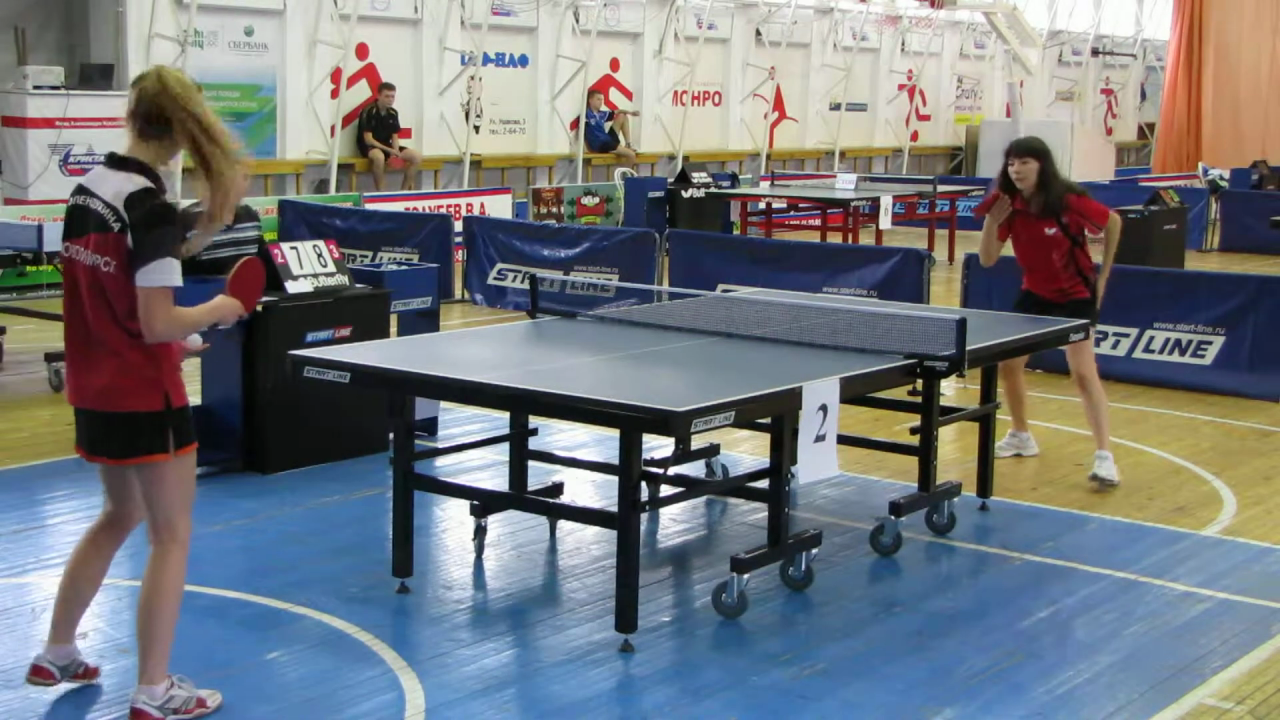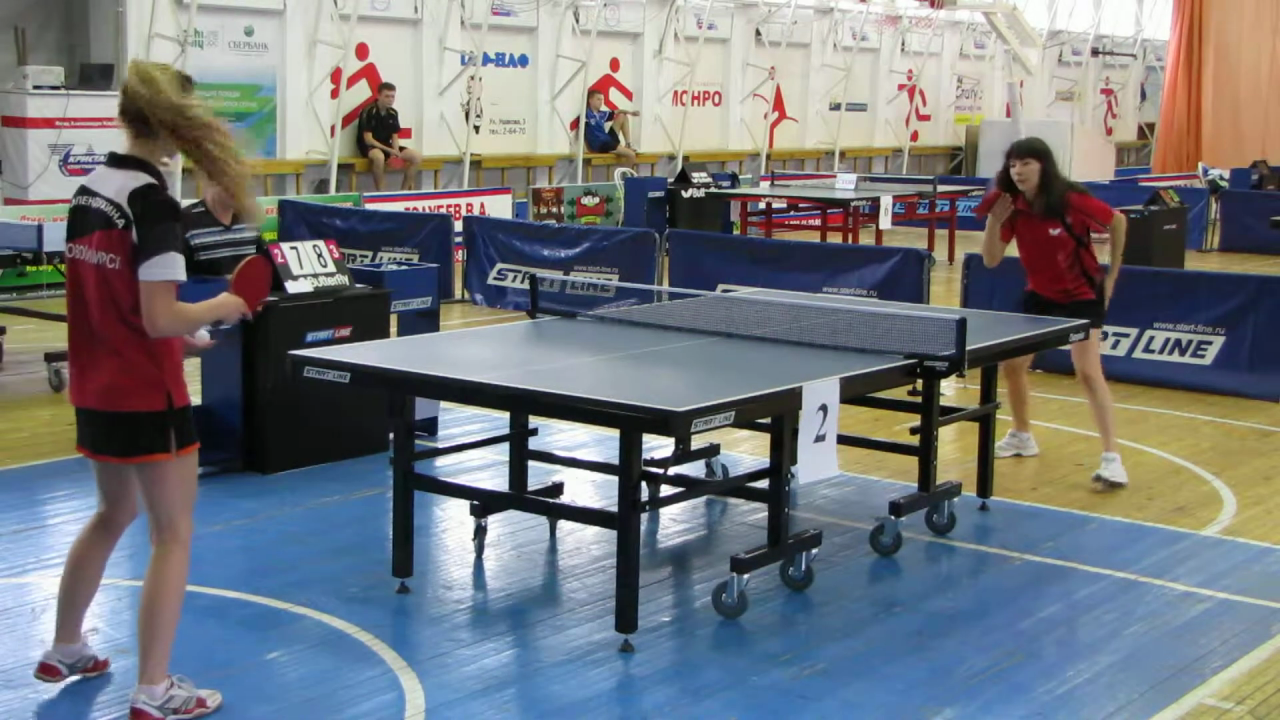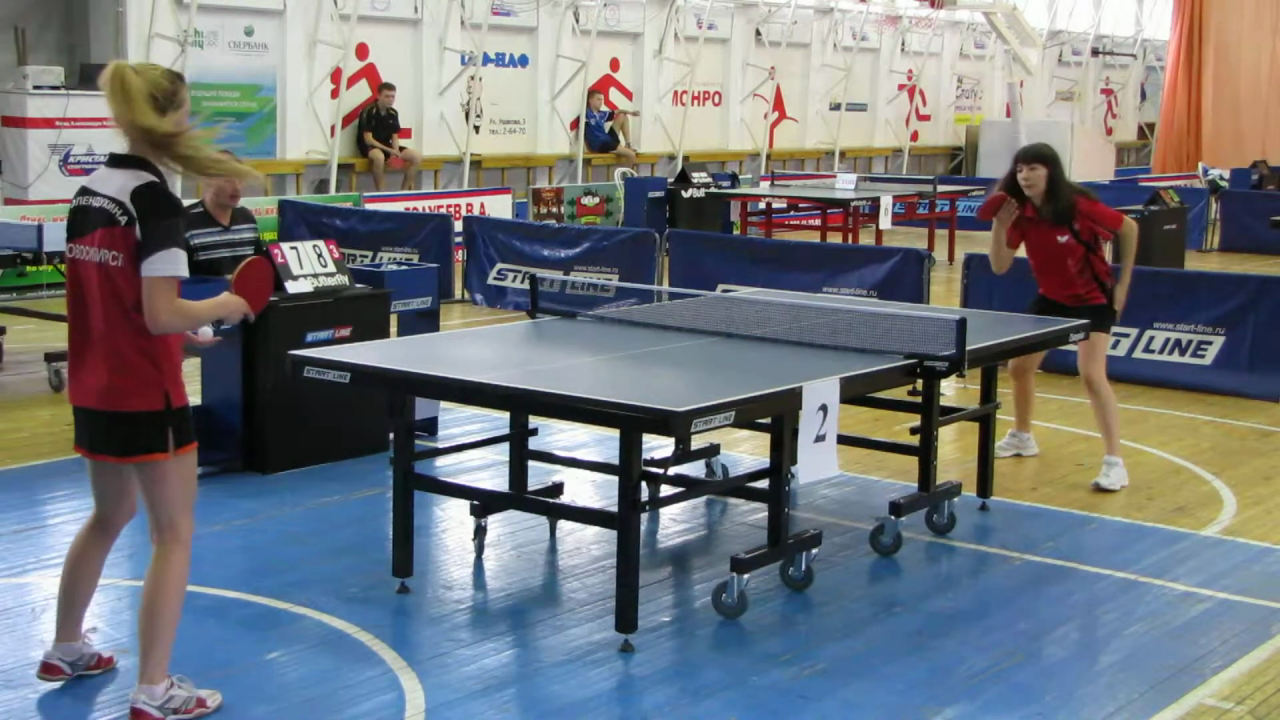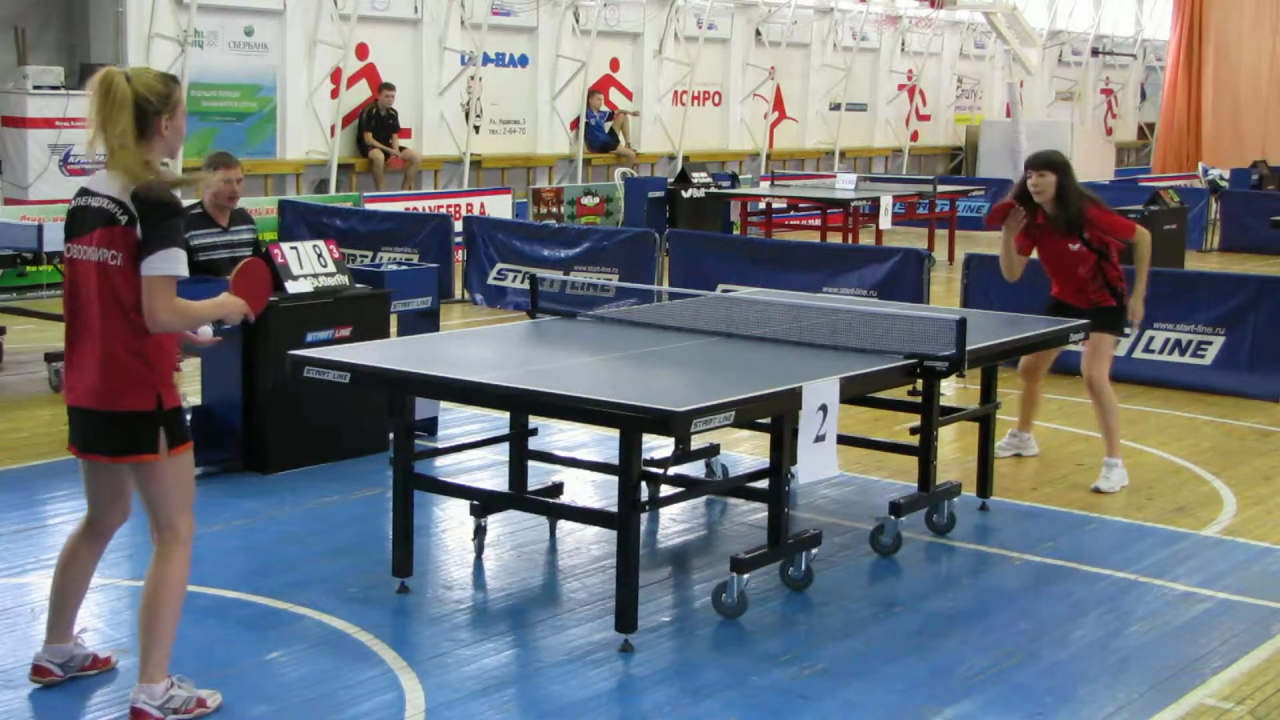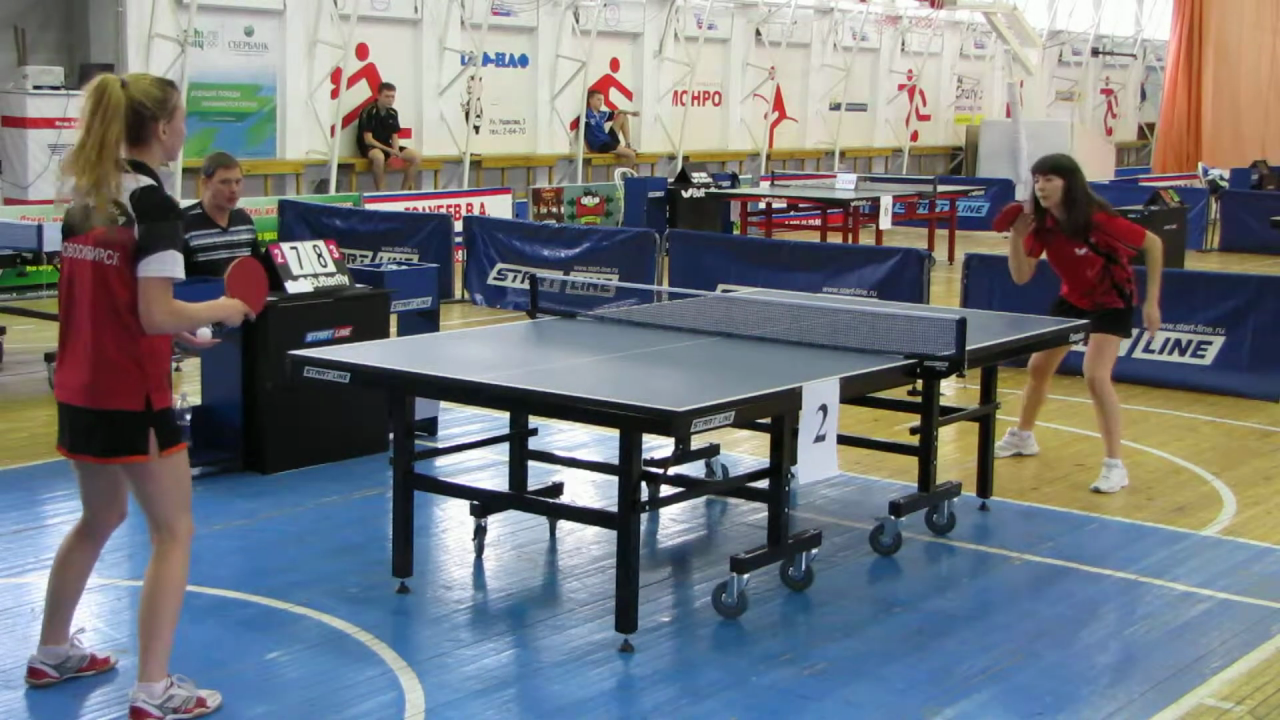
dt=0.1s
person 1, frame 1
left shoulder: (86, 189)
right shoulder: (150, 208)
left elbow: (98, 293)
right elbow: (156, 324)
right wrist: (215, 310)
left hip: (92, 389)
right hip: (144, 396)
left knee: (120, 516)
right knee: (171, 536)
left ankle: (56, 651)
person 1, frame 2
left shoulder: (88, 190)
right shoulder: (153, 203)
right elbow: (160, 319)
left wrist: (183, 329)
right wrist: (219, 308)
left hip: (94, 389)
right hip: (147, 396)
left knee: (113, 513)
right knee: (172, 536)
left ankle: (64, 648)
person 1, frame 3
left shoulder: (87, 192)
right shoulder: (155, 202)
right elbow: (160, 315)
left wrist: (182, 323)
right wrist: (219, 306)
left hip: (93, 389)
right hip: (145, 395)
left knee: (110, 516)
right knee: (173, 535)
left ankle: (65, 648)
person 1, frame 4
left shoulder: (87, 194)
right shoulder: (156, 203)
right elbow: (159, 315)
left wrist: (181, 326)
right wrist: (220, 306)
left hip: (87, 389)
right hip: (138, 395)
left knee: (104, 518)
right knee: (174, 536)
left ankle: (56, 651)
person 1, frame 5
left shoulder: (85, 196)
right shoulder: (153, 204)
right elbow: (155, 315)
left wrist: (178, 325)
right wrist: (218, 308)
left hip: (79, 389)
right hip: (129, 396)
left knee: (102, 516)
right knee: (173, 534)
left ankle: (51, 652)
person 2, frame 1
left shoulder: (1068, 201)
right shoulder: (1008, 206)
left elbow: (1114, 223)
right elbow: (987, 260)
left wrist: (1103, 276)
right wrist: (992, 221)
left hip: (1076, 295)
right hip: (1035, 294)
left knee: (1083, 372)
right knee: (1008, 365)
left ankle: (1104, 456)
right ankle: (1021, 436)
person 2, frame 2
left shoulder: (1071, 200)
right shoulder: (1011, 207)
left elbow: (1118, 221)
right elbow: (991, 261)
left wrist: (1111, 276)
right wrist: (994, 221)
left hip: (1081, 295)
right hip: (1040, 295)
left knee: (1088, 372)
right knee: (1011, 365)
left ankle: (1111, 459)
right ankle: (1022, 436)
person 2, frame 3
left shoulder: (1079, 206)
right shoulder: (1020, 213)
left elbow: (1129, 228)
right elbow: (999, 267)
left wrist: (1123, 283)
right wrist: (999, 227)
left hip: (1092, 300)
right hip: (1051, 299)
left knee: (1092, 374)
right knee: (1018, 368)
left ankle: (1114, 463)
right ankle: (1022, 437)
person 2, frame 4
left shoulder: (1089, 214)
right shoulder: (1031, 220)
left elbow: (1142, 237)
right elbow: (1011, 274)
left wrist: (1138, 294)
right wrist: (1009, 235)
left hip: (1104, 303)
right hip: (1064, 301)
left knee: (1094, 376)
right knee: (1029, 367)
left ankle: (1115, 464)
right ankle: (1022, 437)
person 2, frame 5
left shoulder: (1098, 219)
right shoulder: (1039, 222)
left elbow: (1153, 244)
right elbow: (1021, 277)
left wrist: (1152, 301)
right wrist: (1016, 237)
left hip: (1111, 303)
right hip: (1071, 300)
left knee: (1095, 376)
right knee: (1037, 368)
left ankle: (1114, 465)
right ankle: (1022, 436)
